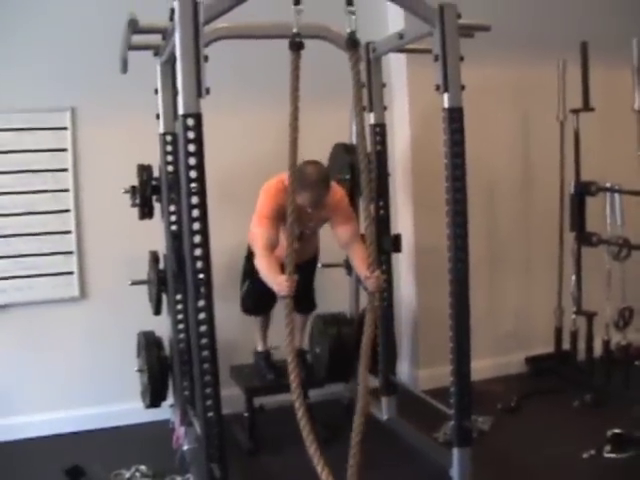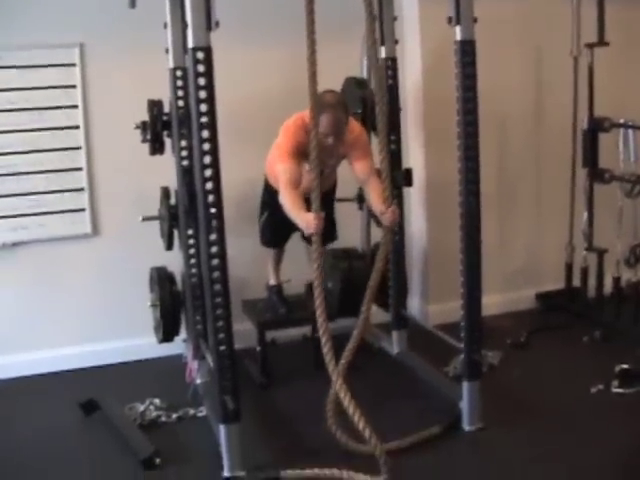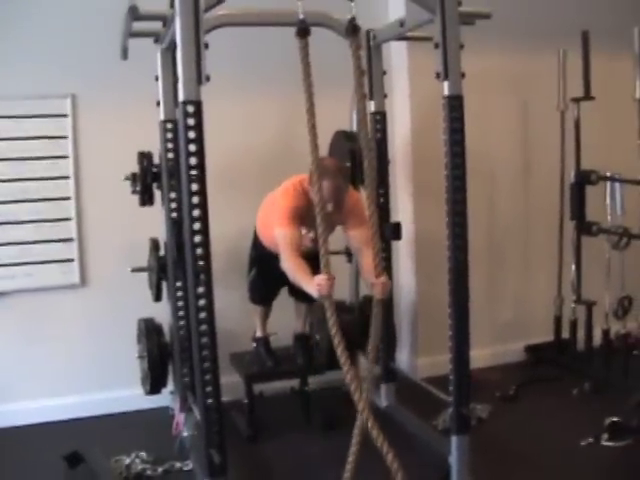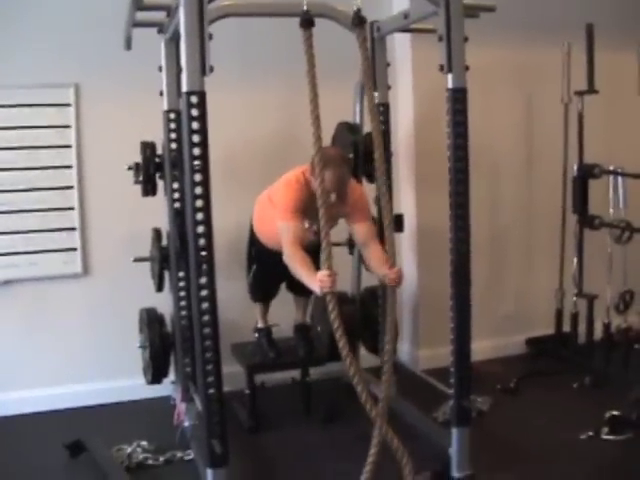
dt=0.5s
person 1, frame 1
left shoulder: (336, 197)
right shoulder: (273, 193)
left elbow: (351, 241)
right elbow: (263, 251)
left wrist: (366, 274)
right wrist: (276, 282)
left hip: (304, 253)
right hip: (269, 253)
left knee: (304, 303)
right knee: (258, 302)
left ankle: (299, 349)
right ankle: (261, 350)
person 1, frame 2
left shoulder: (355, 133)
right shoulder: (293, 130)
left elbow: (368, 178)
right elbow: (288, 189)
left wrist: (382, 210)
right wrist: (303, 220)
left hip: (323, 186)
right hip: (281, 183)
left knee: (320, 233)
right knee: (275, 235)
right ankle: (273, 284)
person 1, frame 3
left shoulder: (352, 200)
right shoulder: (289, 195)
left elbow: (362, 247)
right elbow: (288, 254)
left wrist: (374, 280)
right wrist: (311, 284)
left hip: (311, 242)
right hip: (271, 241)
left knee: (306, 293)
right knee: (263, 292)
left ankle: (301, 335)
right ankle: (260, 336)
person 1, frame 4
left shoulder: (355, 194)
right shoulder: (291, 188)
left elbow: (368, 242)
right elbow: (290, 248)
left wrist: (385, 272)
right wrist: (314, 281)
left hip: (309, 236)
right hip: (268, 236)
left knee: (304, 283)
right knee: (263, 287)
left ankle: (301, 325)
right ankle: (262, 327)
